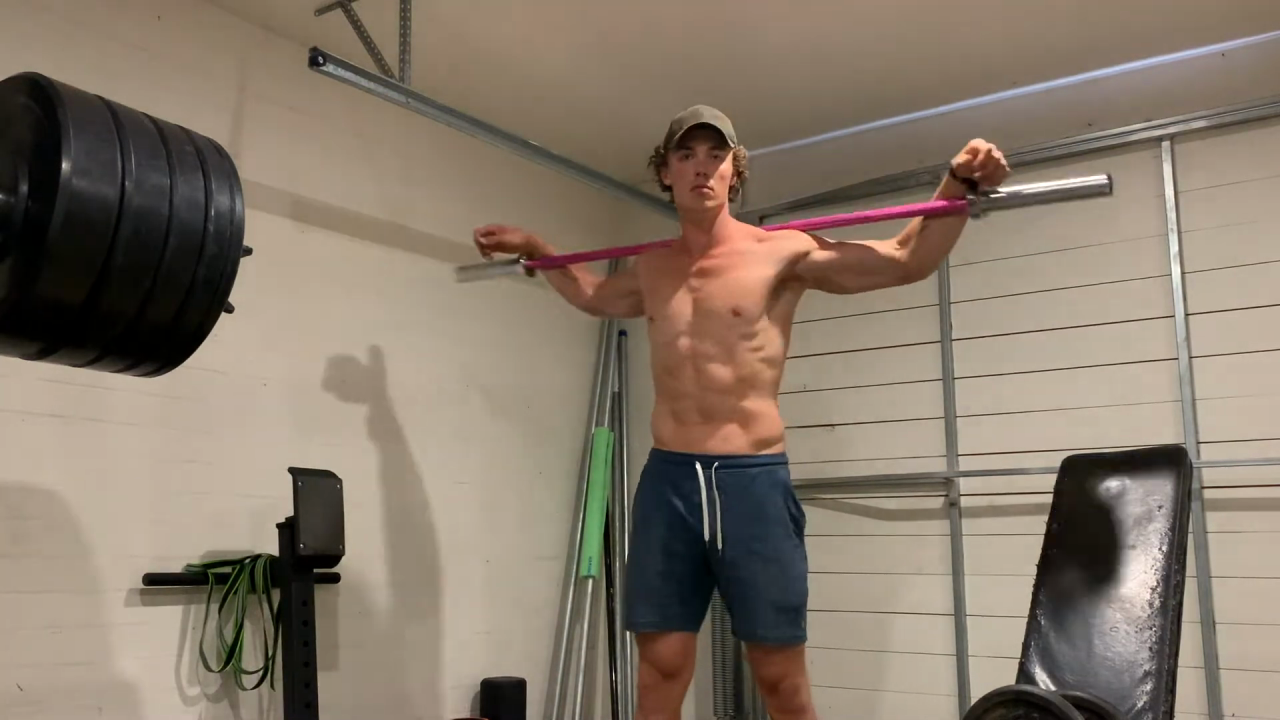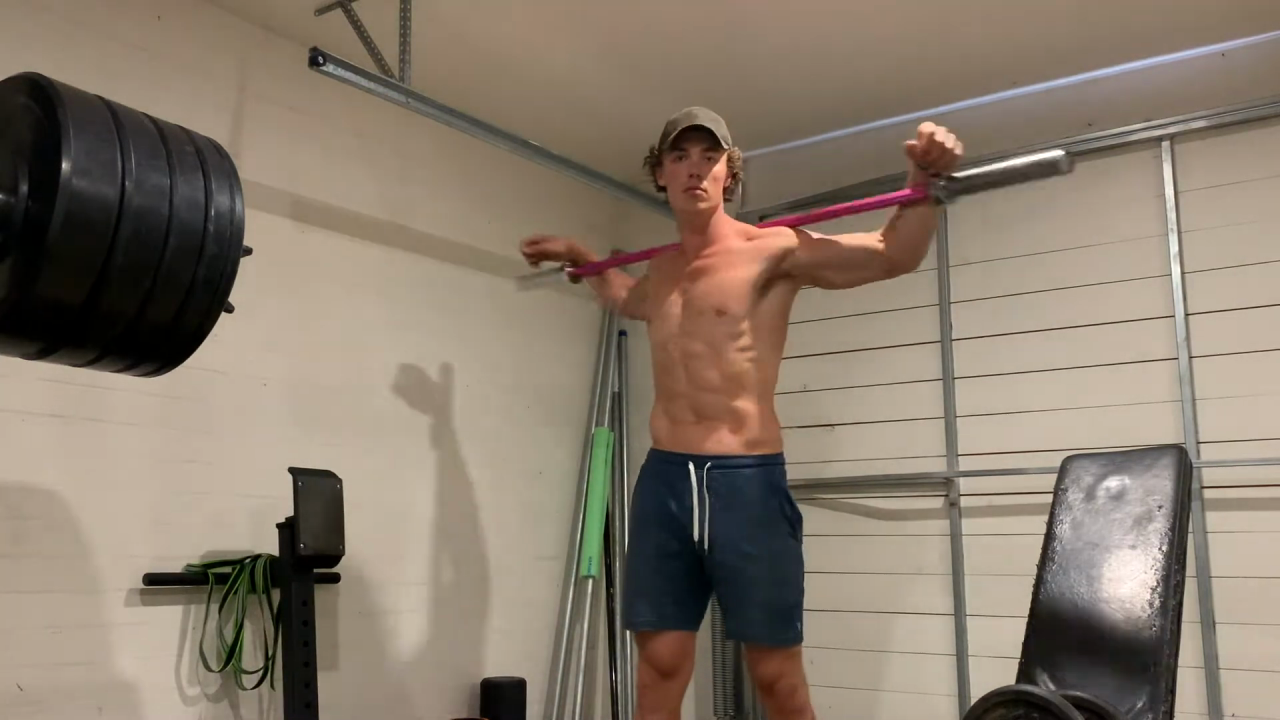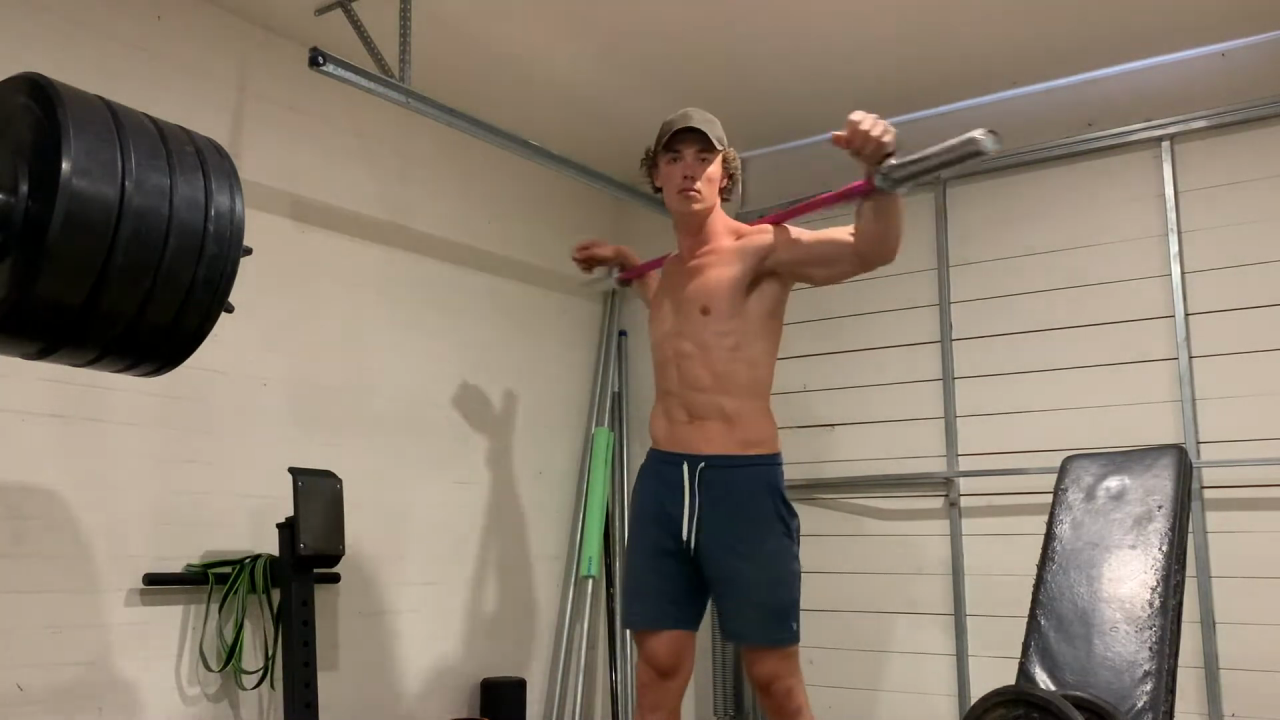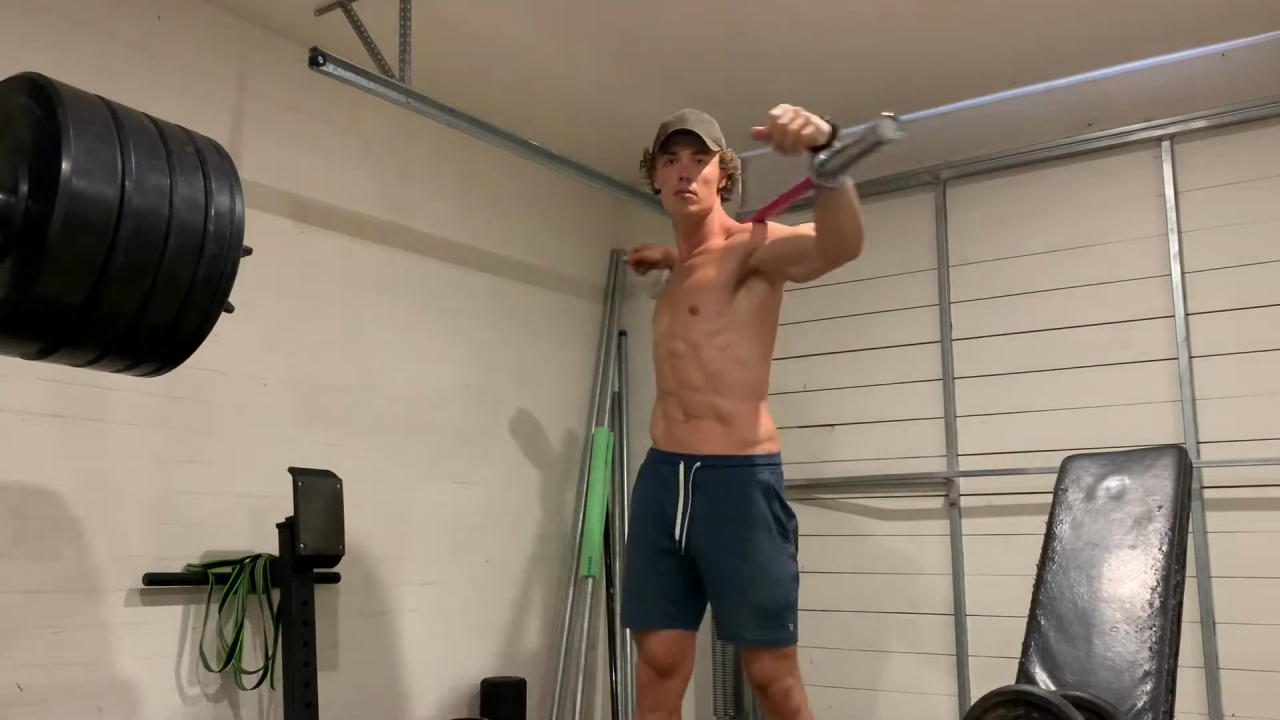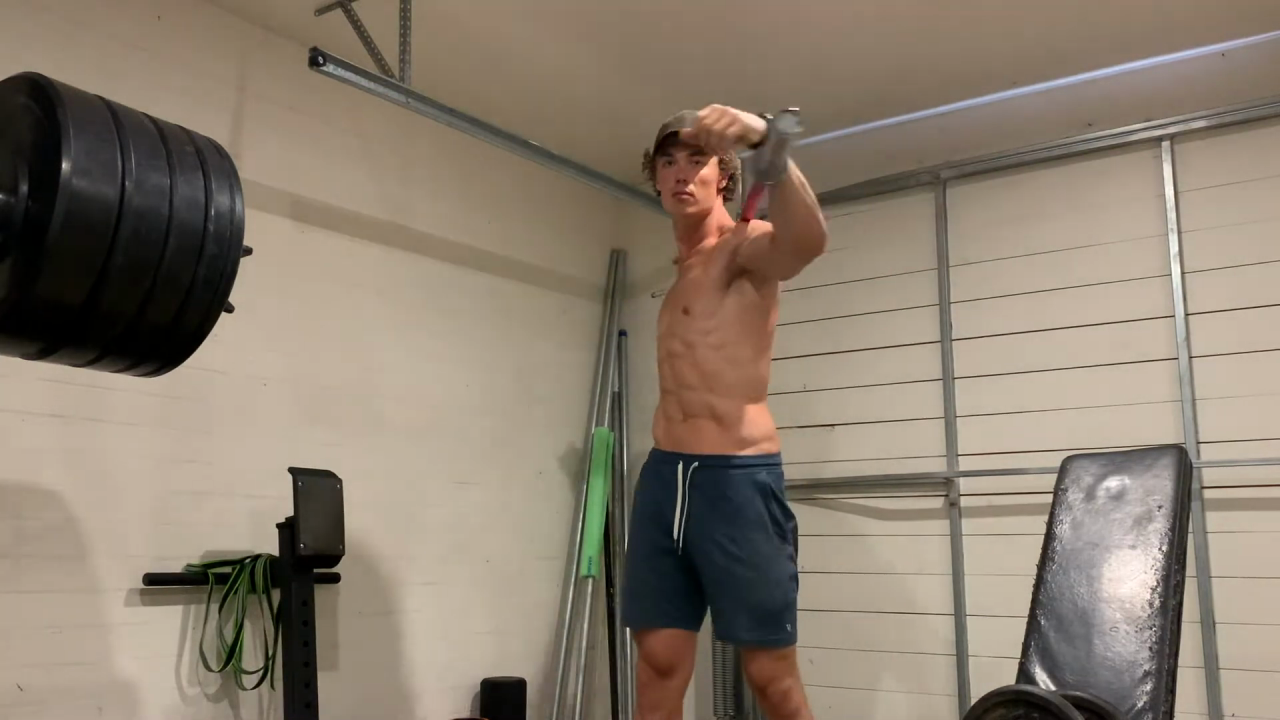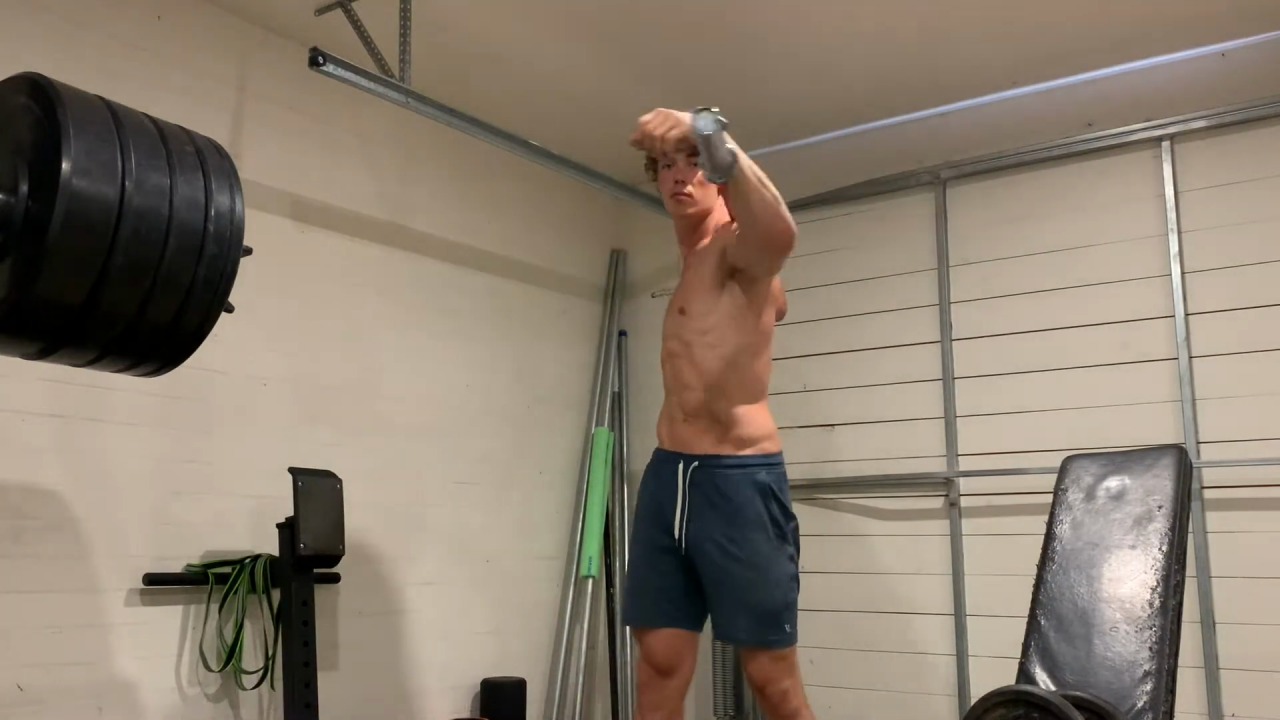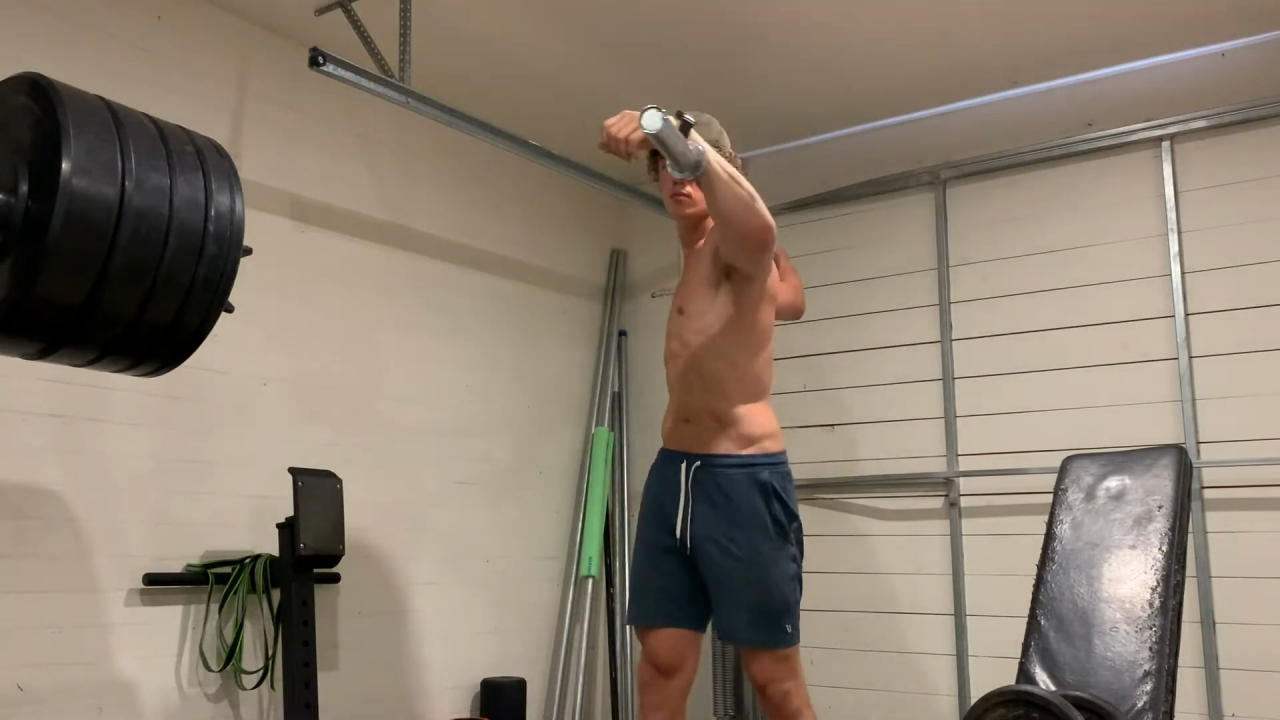
dt=0.1s
person 1, frame 1
left shoulder: (782, 252)
right shoulder: (651, 267)
left elbow: (911, 261)
right elbow: (596, 297)
left wrist: (958, 188)
right wrist: (540, 252)
left hip: (754, 483)
right hip: (667, 482)
right knee: (662, 669)
person 1, frame 2
left shoulder: (772, 250)
right shoulder: (661, 270)
left elbow: (897, 254)
left wrist: (926, 175)
right wrist: (582, 259)
left hip: (748, 483)
right hip: (664, 481)
right knee: (660, 668)
person 1, frame 3
left shoulder: (764, 247)
right shoulder: (670, 270)
left elbow: (874, 248)
left wrist: (877, 164)
right wrist: (624, 264)
left hip: (743, 482)
right hip: (663, 479)
right knee: (659, 666)
person 1, frame 4
left shoulder: (753, 245)
right shoulder: (680, 269)
left elbow: (842, 240)
left wrist: (823, 149)
left hip: (740, 482)
right hip: (662, 478)
right knee: (658, 665)
person 1, frame 5
left shoulder: (746, 244)
right shoulder: (687, 269)
left elbow: (807, 237)
left wrist: (761, 143)
left hip: (740, 481)
right hip: (664, 476)
right knee: (659, 665)
person 1, frame 6
left shoulder: (740, 243)
right shoulder: (700, 265)
left elbow: (778, 232)
right elbow: (773, 300)
left wrist: (711, 136)
left hip: (741, 480)
right hip: (668, 476)
right knee: (659, 665)
person 1, frame 7
left shoulder: (735, 246)
right shoulder: (702, 264)
left elbow: (755, 226)
right elbow: (789, 297)
left wrist: (680, 138)
left hip: (743, 479)
right hip: (673, 475)
right knee: (662, 665)
